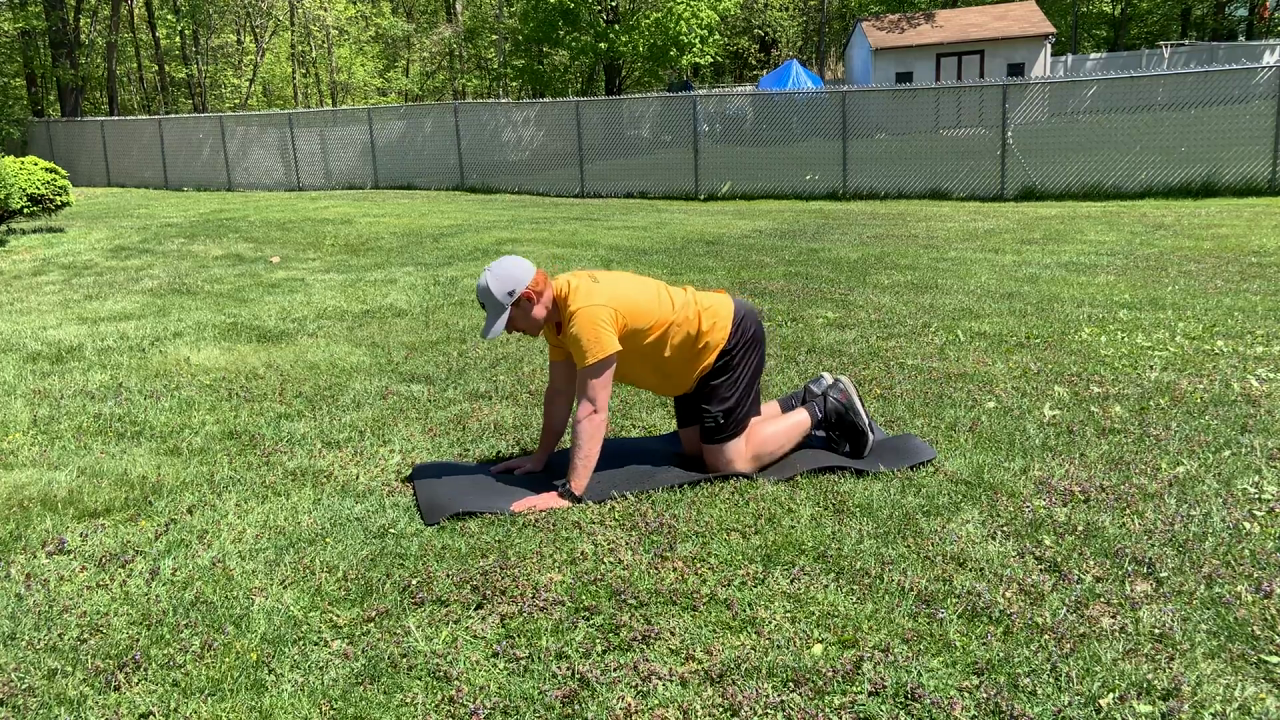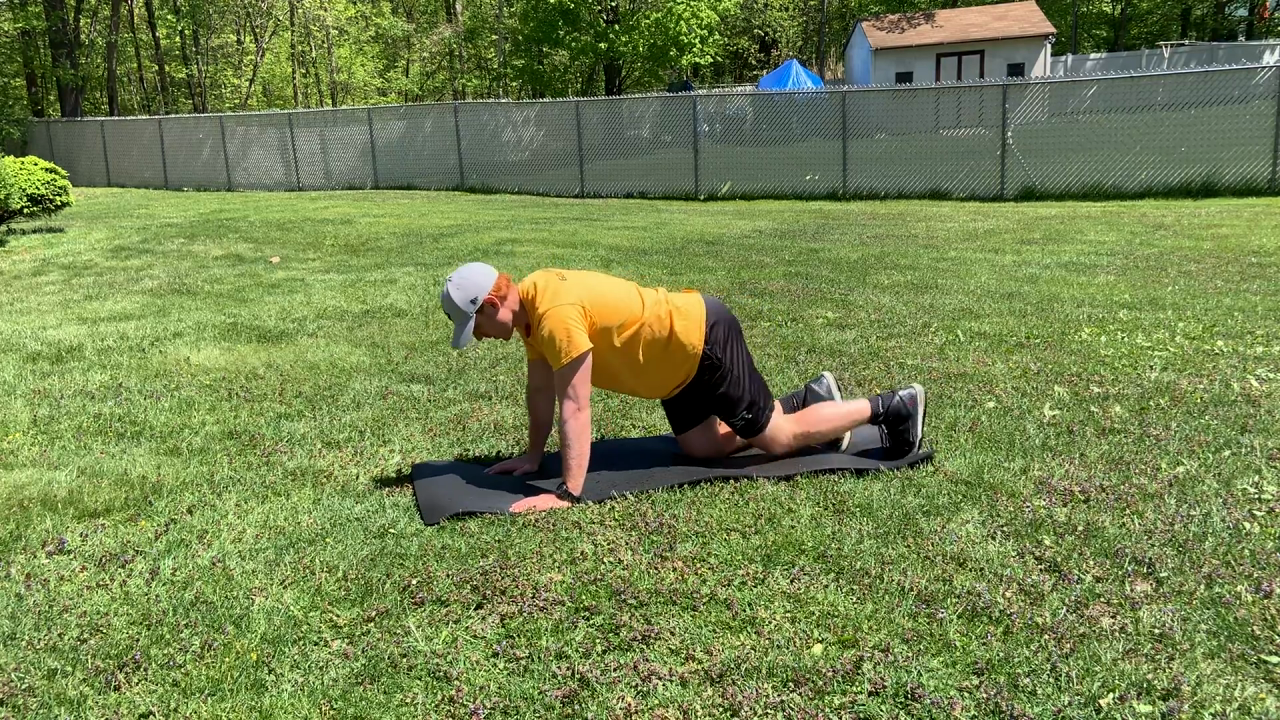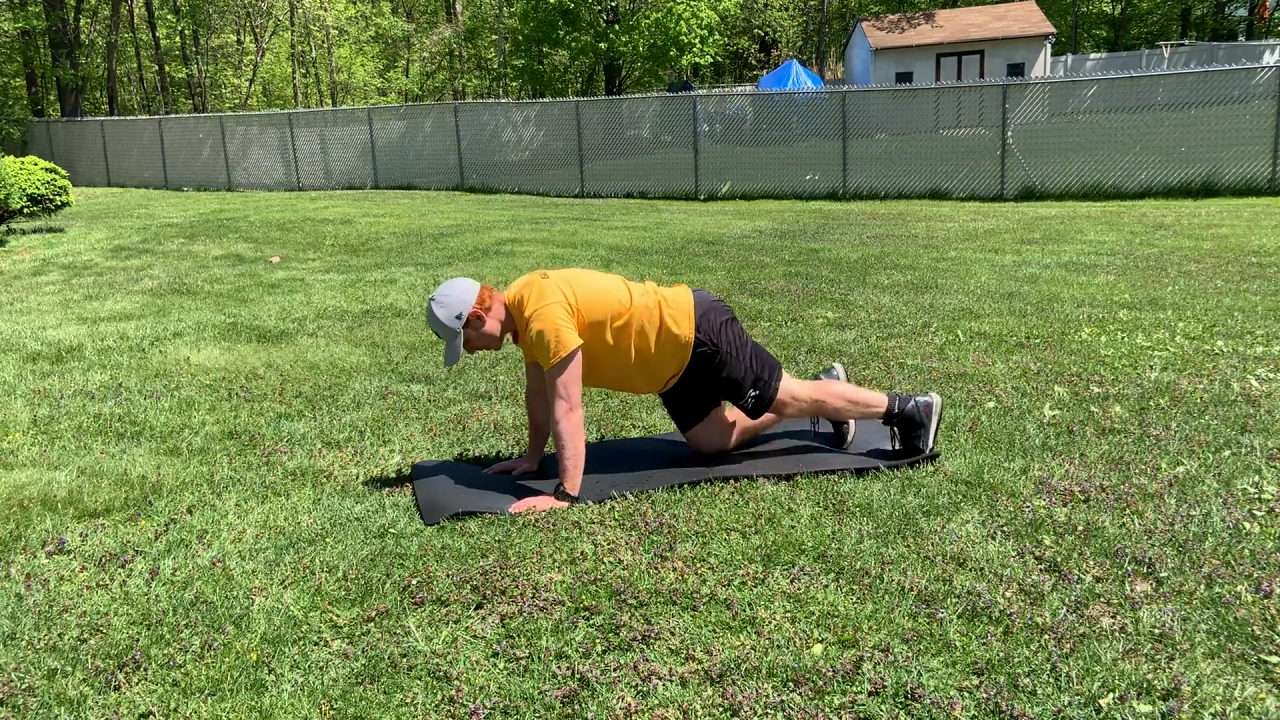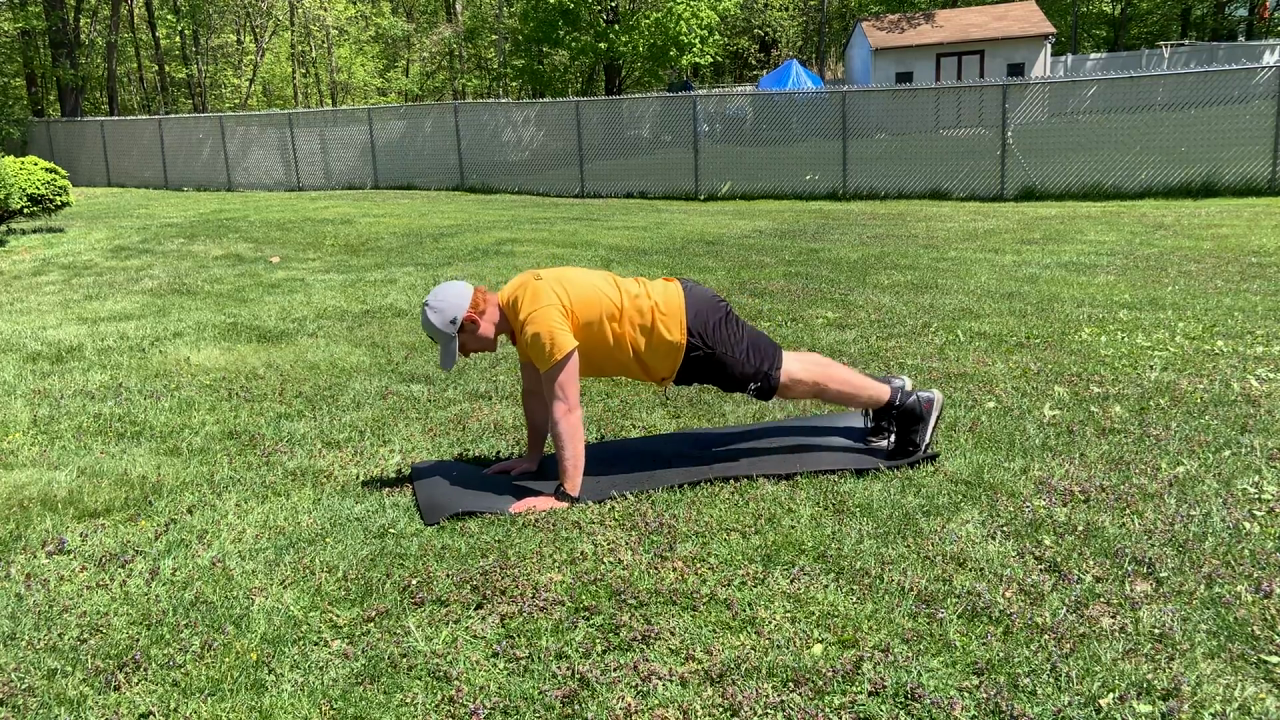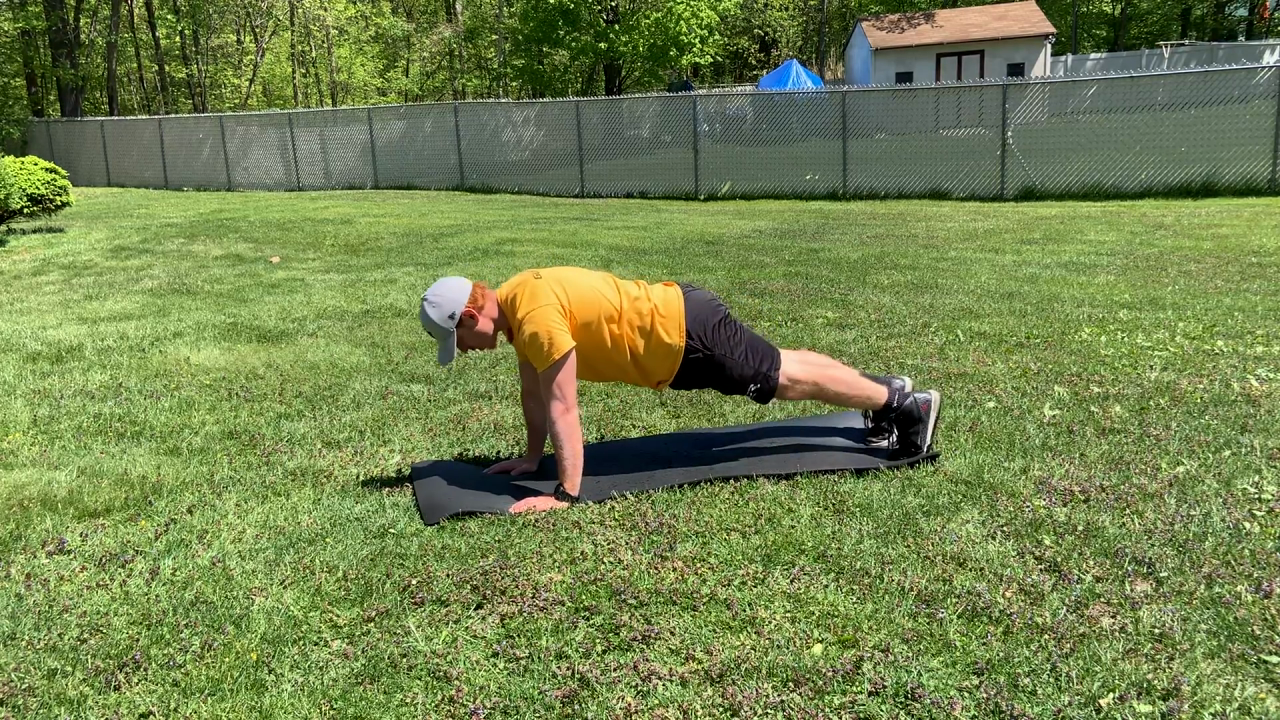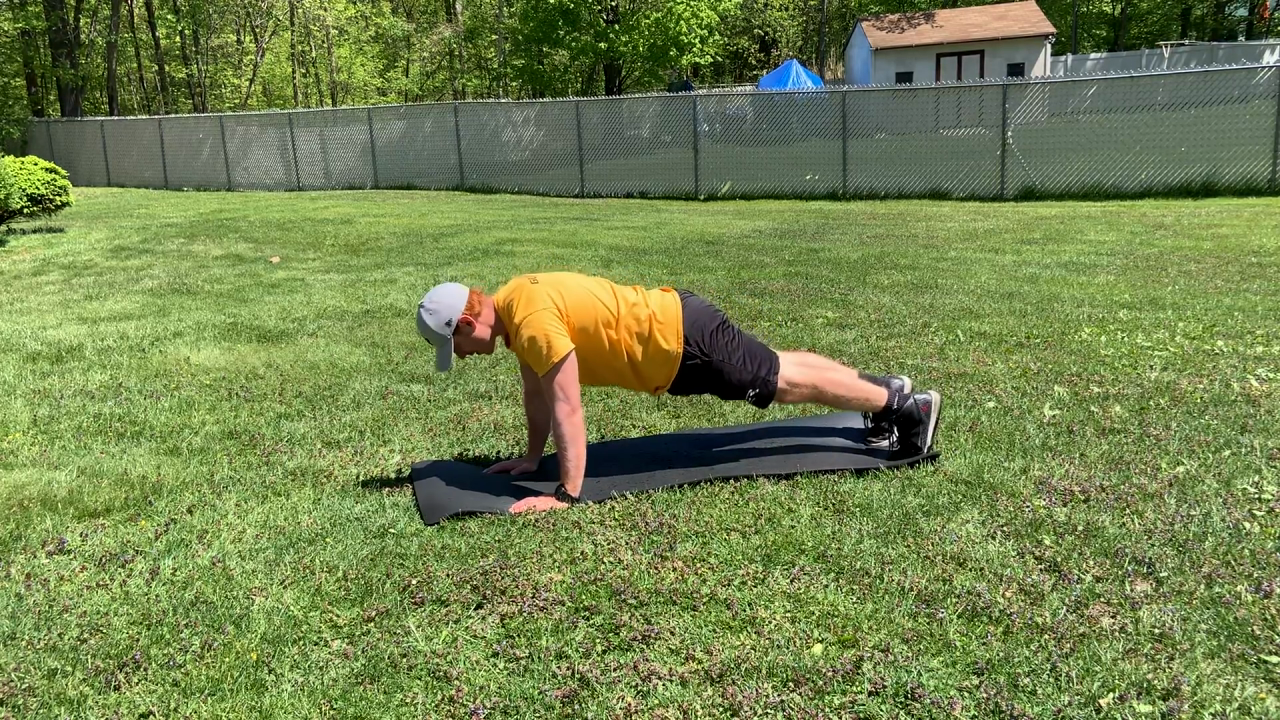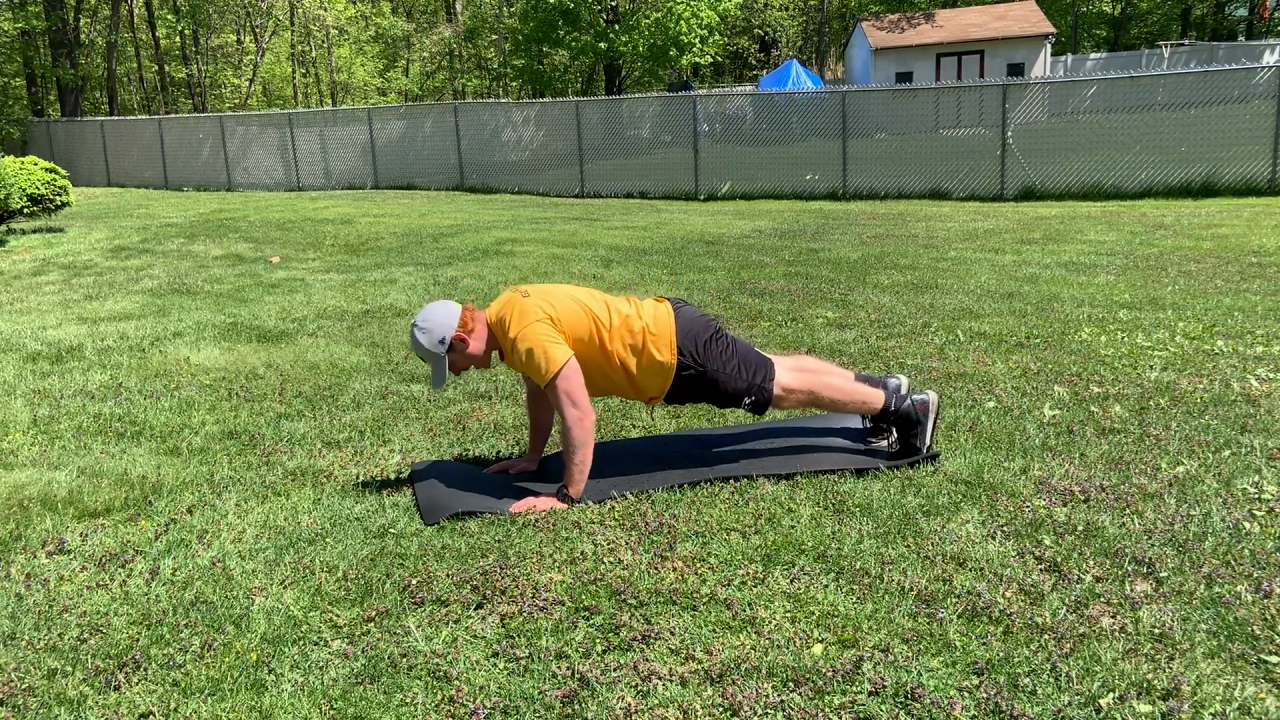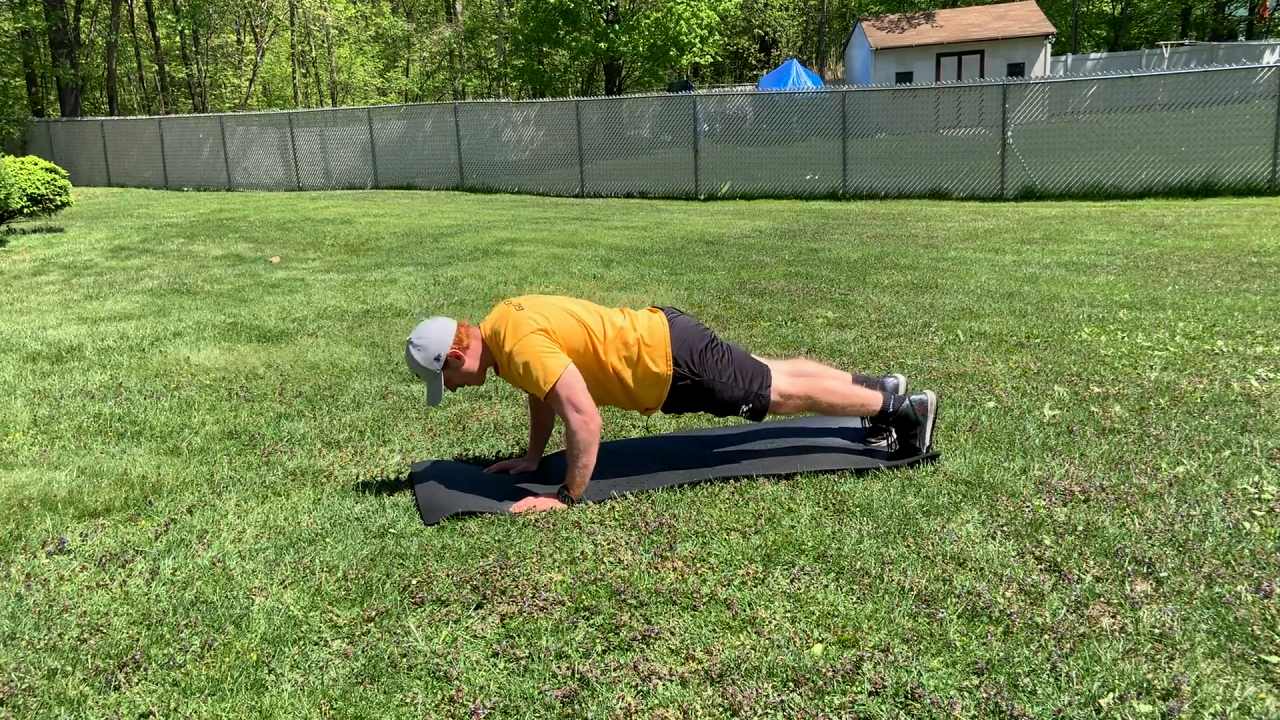
dt=0.4s
person 1, frame 1
left shoulder: (586, 314)
right shoulder: (555, 305)
left elbow: (592, 411)
right elbow: (559, 391)
left wrist: (570, 493)
right wrist: (541, 456)
left hip: (730, 337)
right hip: (701, 341)
left knee: (729, 460)
right knee: (696, 445)
left ankle: (824, 406)
right ankle: (809, 398)
person 1, frame 2
left shoulder: (555, 314)
right shoulder: (530, 304)
left elbow: (576, 410)
right elbow: (540, 390)
left wrist: (568, 492)
right wrist: (533, 455)
left hip: (704, 338)
right hip: (681, 347)
left knee: (778, 438)
right knee: (700, 446)
left ankle: (894, 406)
right ankle: (810, 395)
person 1, frame 3
left shoulder: (542, 315)
right shoulder: (521, 304)
left elbow: (566, 409)
right elbow: (538, 391)
left wrist: (565, 493)
right wrist: (531, 457)
left hip: (696, 333)
right hip: (678, 344)
left knee: (786, 399)
right knee: (709, 442)
left ankle: (909, 408)
right ankle: (823, 393)
person 1, frame 4
left shoulder: (537, 318)
right shoulder: (515, 302)
left elbow: (564, 408)
right elbow: (534, 390)
left wrist: (567, 493)
right wrist: (531, 457)
left hip: (689, 330)
right hip: (677, 310)
left knee: (790, 380)
right knee: (780, 368)
left ankle: (908, 403)
right ankle: (888, 391)
person 1, frame 5
left shoulder: (535, 316)
right shoulder: (515, 298)
left elbow: (561, 407)
right elbow: (533, 388)
left wrist: (566, 492)
right wrist: (531, 456)
left hip: (688, 334)
right hip: (675, 315)
left knee: (789, 380)
right knee: (781, 365)
left ankle: (908, 404)
right ankle: (887, 388)
person 1, frame 6
left shoulder: (530, 321)
right shoulder: (511, 302)
left elbow: (567, 409)
right elbow: (536, 386)
left wrist: (567, 494)
right wrist: (532, 456)
left hip: (684, 341)
right hip: (671, 322)
left knee: (787, 383)
right knee: (778, 368)
left ankle: (907, 406)
right ankle: (884, 386)
person 1, frame 7
left shoulder: (524, 334)
right shoulder: (506, 313)
left elbow: (579, 415)
right elbow: (540, 387)
left wrist: (567, 496)
right wrist: (532, 456)
left hip: (676, 351)
right hip: (664, 329)
left knee: (783, 389)
right knee: (774, 371)
left ankle: (907, 407)
right ankle: (882, 387)
person 1, frame 8
left shoulder: (518, 348)
right shoulder: (501, 324)
left elbow: (585, 420)
right elbow: (546, 390)
left wrist: (567, 497)
right wrist: (532, 457)
left hip: (671, 362)
right hip: (659, 337)
left knee: (780, 395)
right knee: (770, 374)
left ankle: (905, 407)
right ankle: (879, 387)
